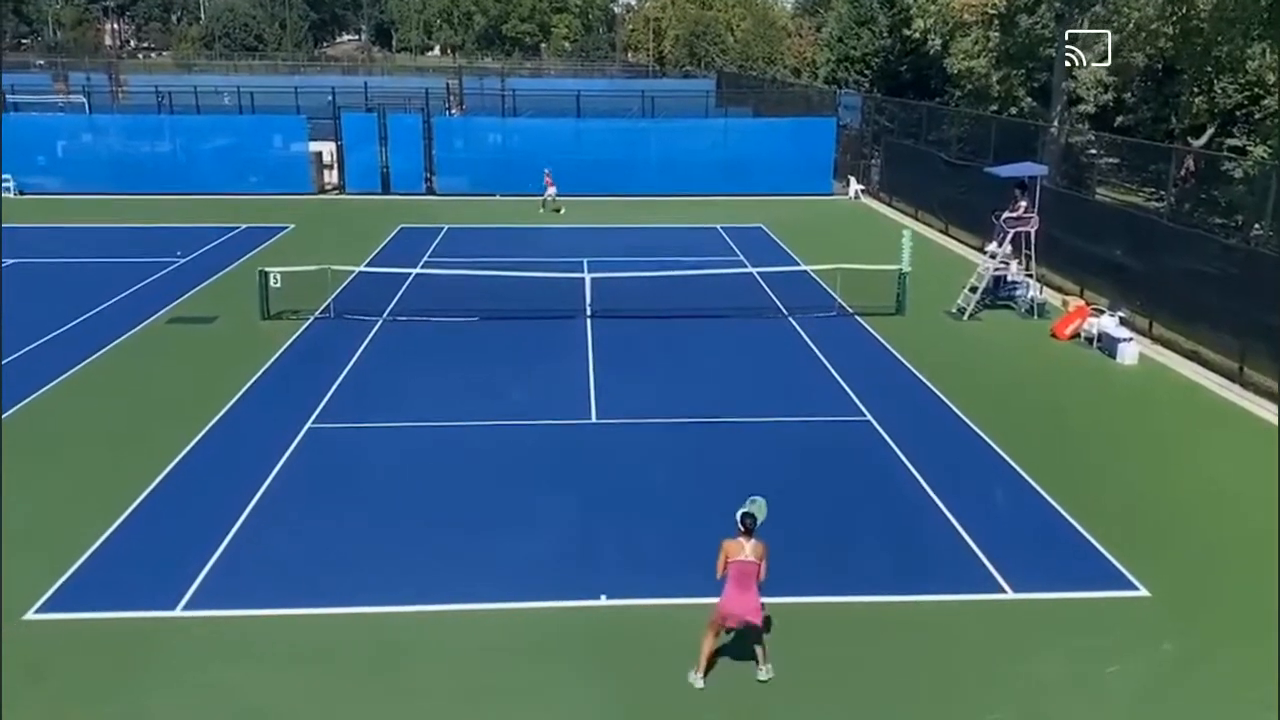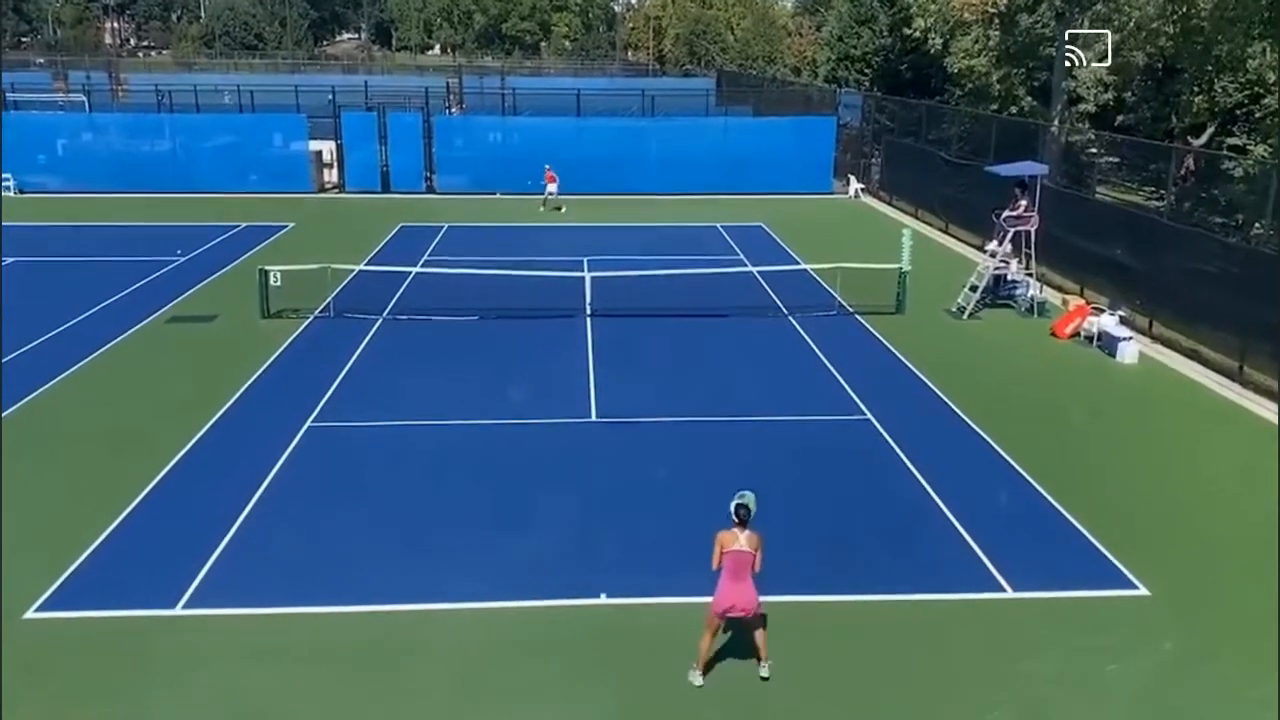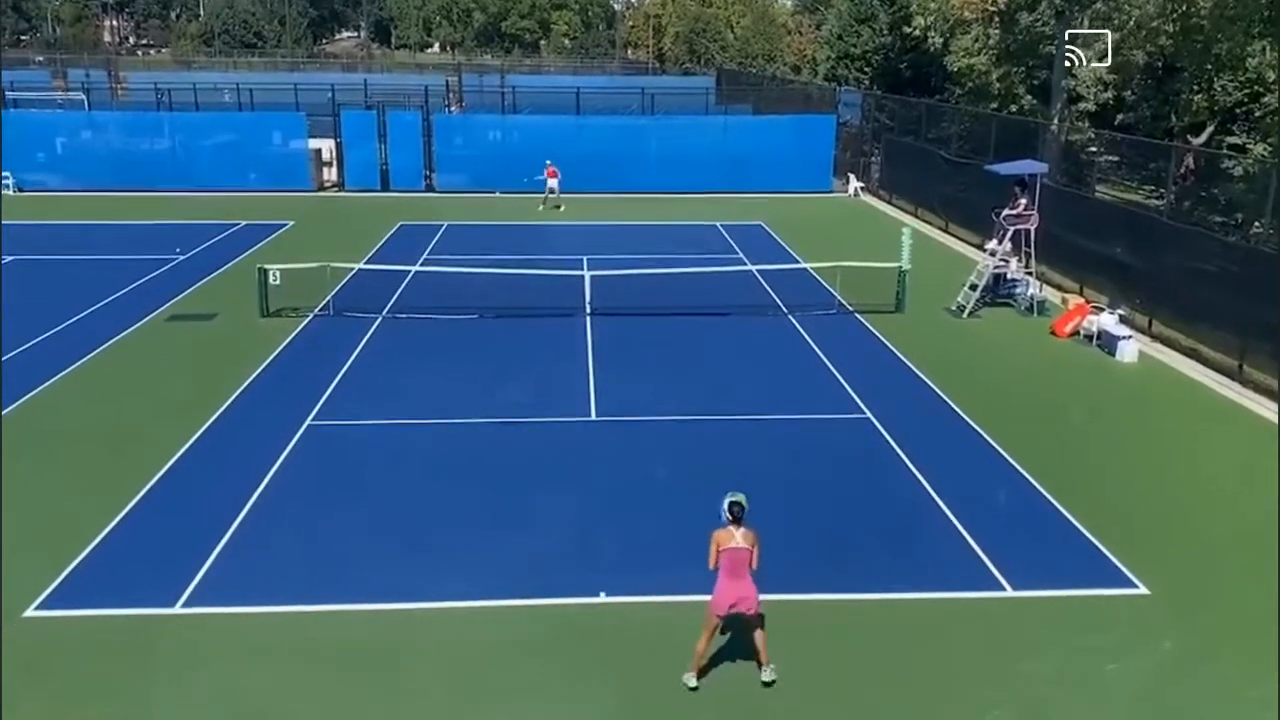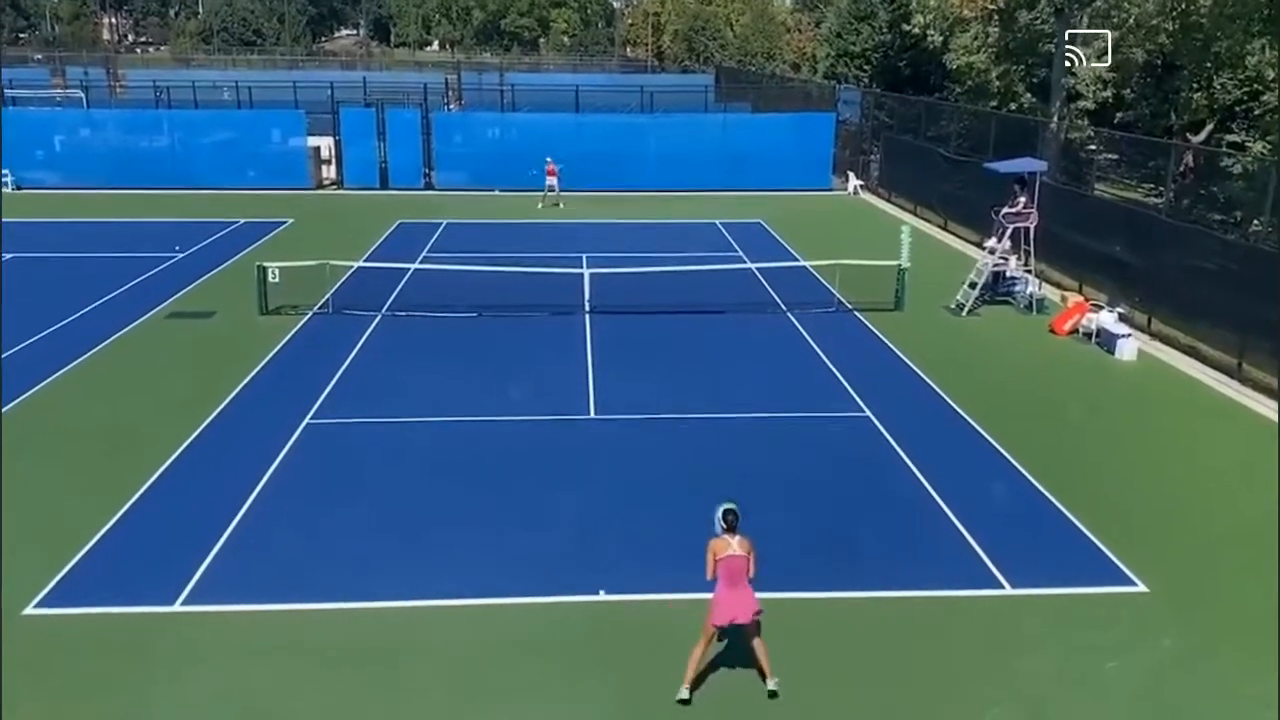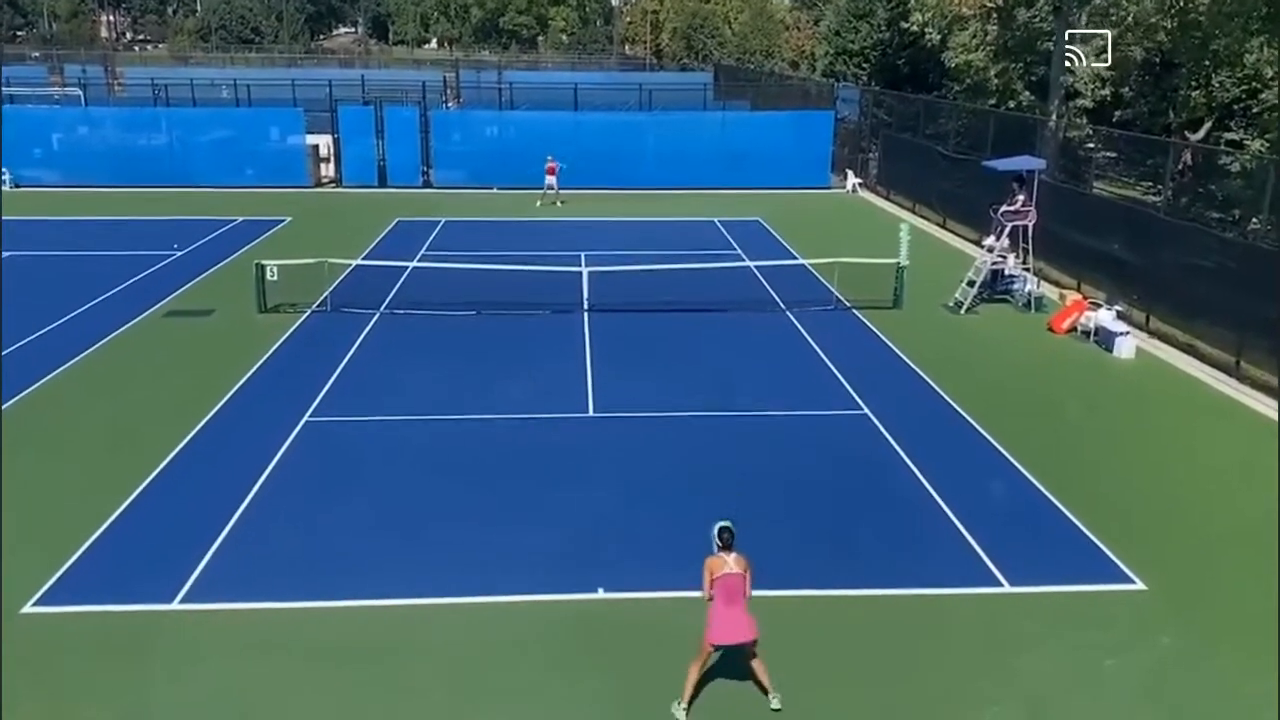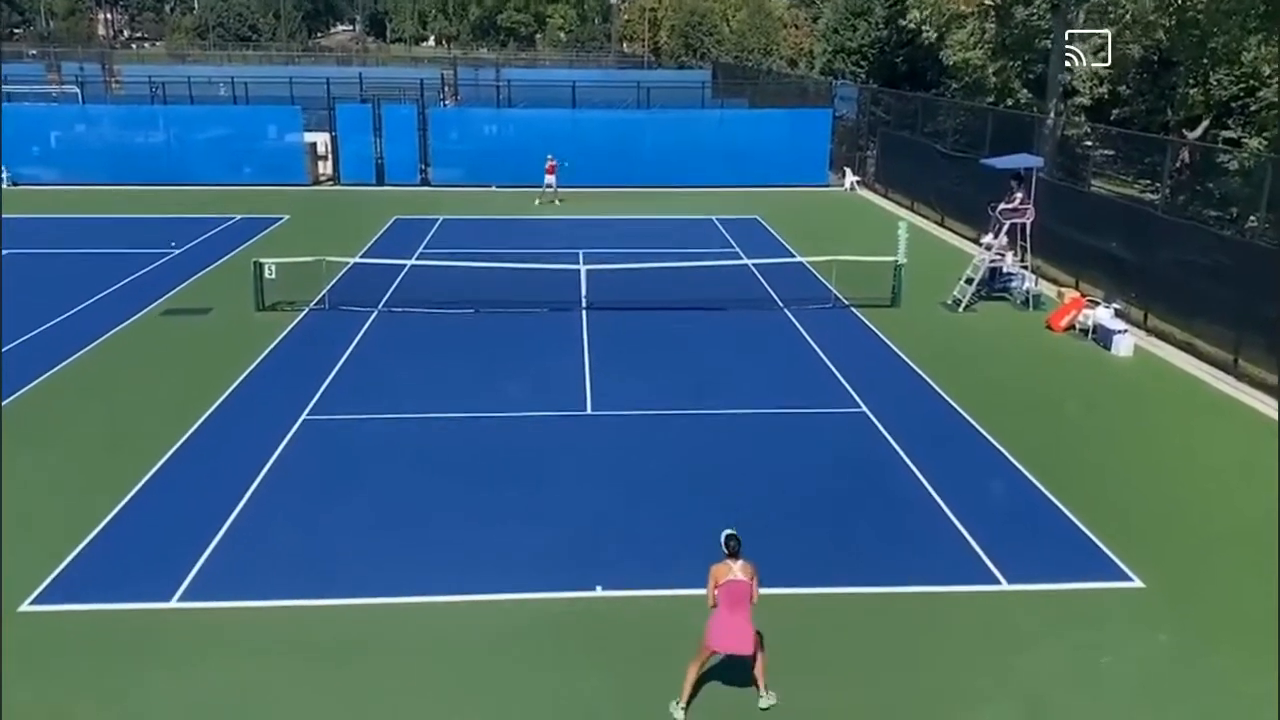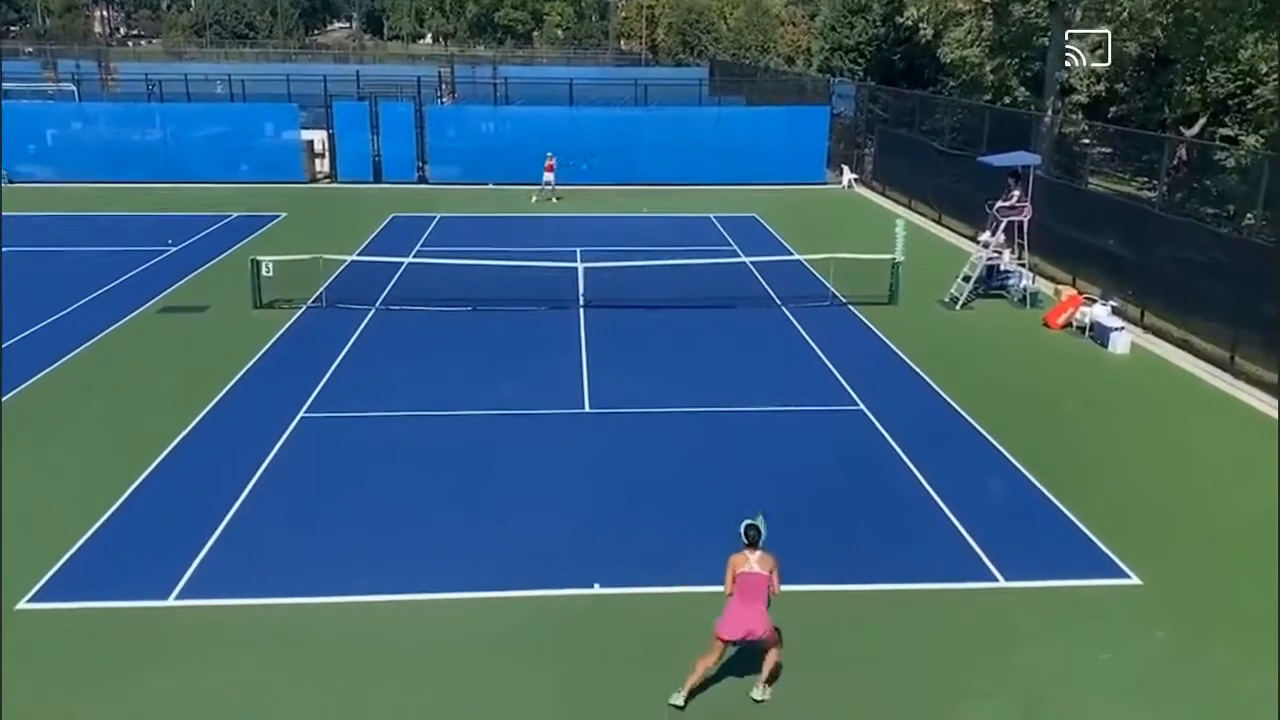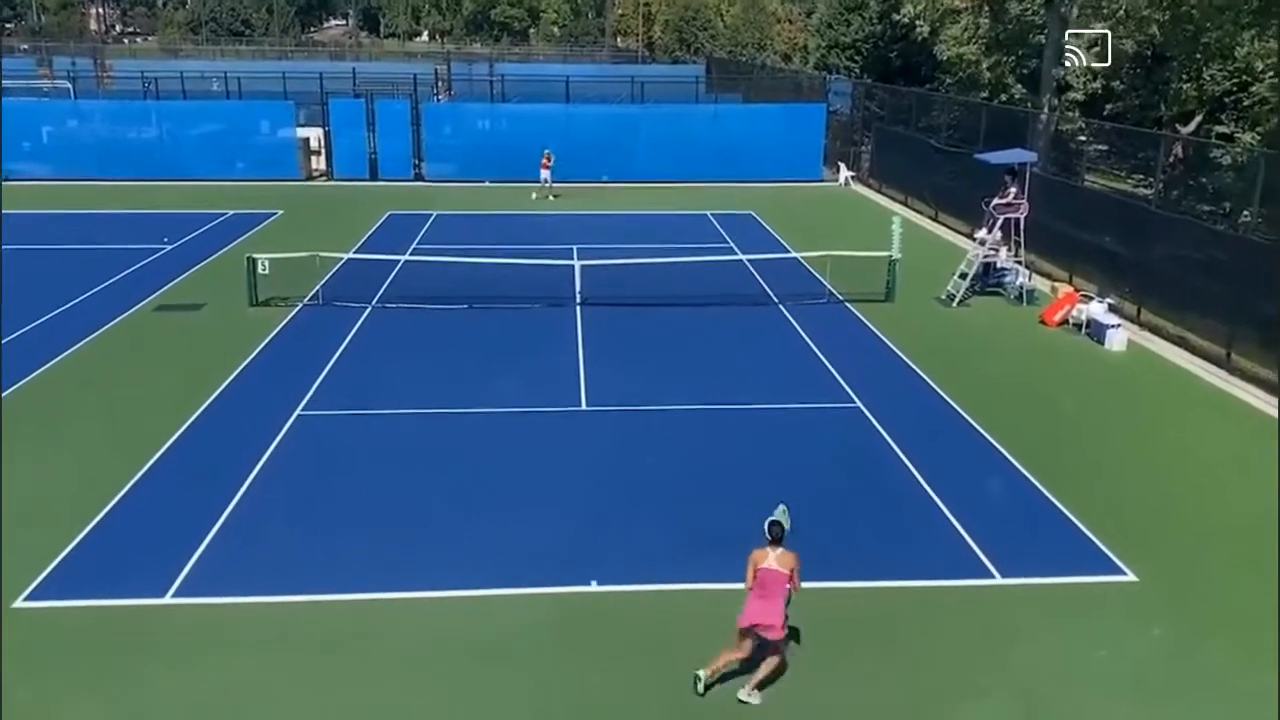
dt=0.1s
person 1, frame 1
left shoulder: (727, 545)
right shoulder: (761, 547)
left elbow: (719, 575)
right elbow: (761, 577)
left hip: (730, 602)
right hip: (751, 602)
left knee: (710, 632)
right knee: (758, 635)
left ankle: (699, 674)
right ankle: (763, 668)
person 1, frame 2
left shoulder: (722, 536)
right shoulder: (756, 538)
left elbow: (715, 566)
right elbow: (756, 568)
left hip: (725, 594)
right hip: (747, 594)
left knee: (709, 633)
right knee: (757, 627)
left ankle: (698, 673)
right ankle: (763, 666)
person 1, frame 3
left shoulder: (718, 535)
right shoulder: (752, 536)
left elbow: (712, 565)
right elbow: (753, 566)
left hip: (724, 592)
right hip: (747, 592)
left knee: (707, 634)
right knee: (757, 628)
left ankle: (693, 675)
right ankle: (766, 670)
person 1, frame 4
left shoulder: (714, 544)
right shoulder: (747, 543)
left elbow: (710, 576)
right elbow: (750, 574)
left hip: (723, 601)
right hip: (746, 600)
left knee: (703, 643)
right knee: (754, 638)
left ankle: (686, 688)
right ankle: (770, 680)
person 1, frame 5
left shoulder: (711, 562)
right shoulder: (744, 562)
left elbow: (707, 595)
right elbow: (747, 593)
left hip: (718, 619)
right hip: (741, 619)
left knee: (698, 662)
right knee: (752, 656)
right ankle: (773, 698)
person 1, frame 6
left shoulder: (715, 569)
right shoulder: (750, 568)
left elbow: (711, 602)
right elbow: (754, 600)
left hip: (720, 625)
right hip: (743, 626)
left knee: (697, 663)
right knee: (758, 651)
right ankle: (764, 696)
person 1, frame 7
left shoulder: (734, 559)
right shoulder: (770, 560)
left elbow: (728, 591)
right elbow: (775, 591)
left hip: (734, 616)
right hip: (758, 618)
left knee: (711, 657)
right knee: (774, 647)
left ankle: (681, 694)
right ankle: (759, 688)
person 1, frame 8
left shoulder: (756, 555)
right shoulder: (791, 557)
left elbow: (749, 585)
right elbow: (796, 587)
left hip: (752, 610)
right hip: (773, 615)
left knee: (741, 652)
right knee: (775, 654)
left ankle: (706, 673)
right ankle: (748, 690)
